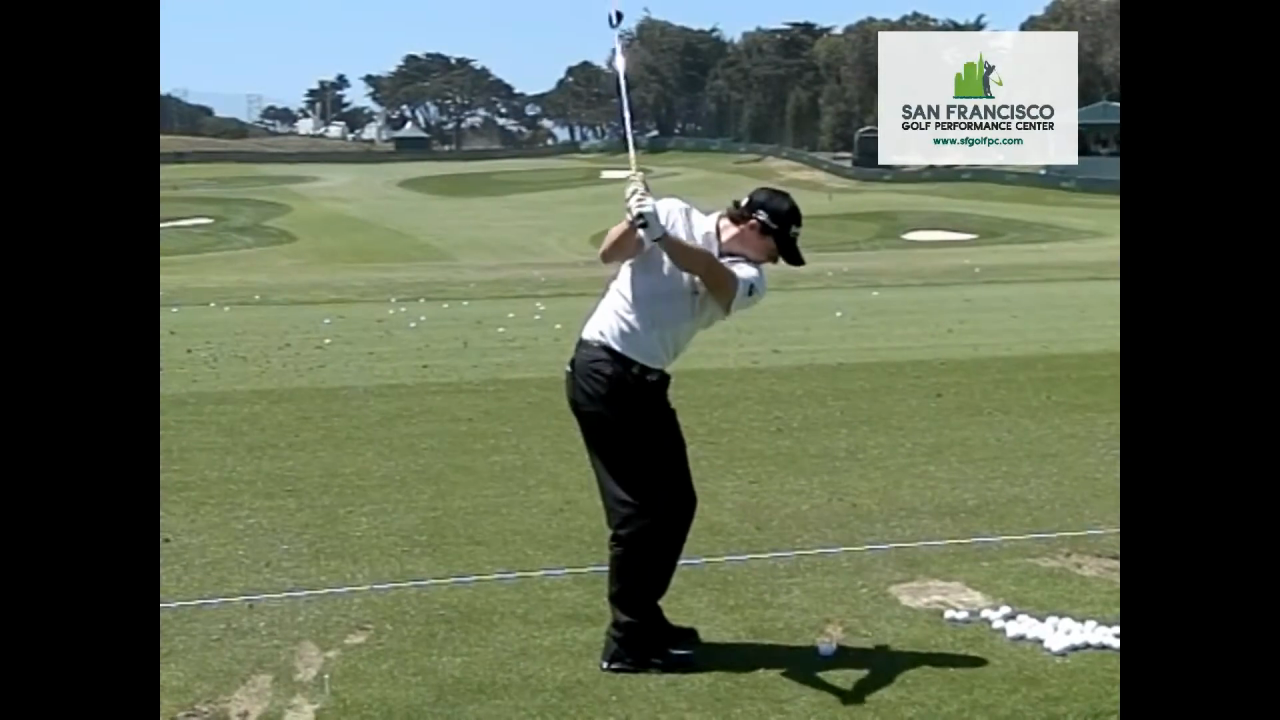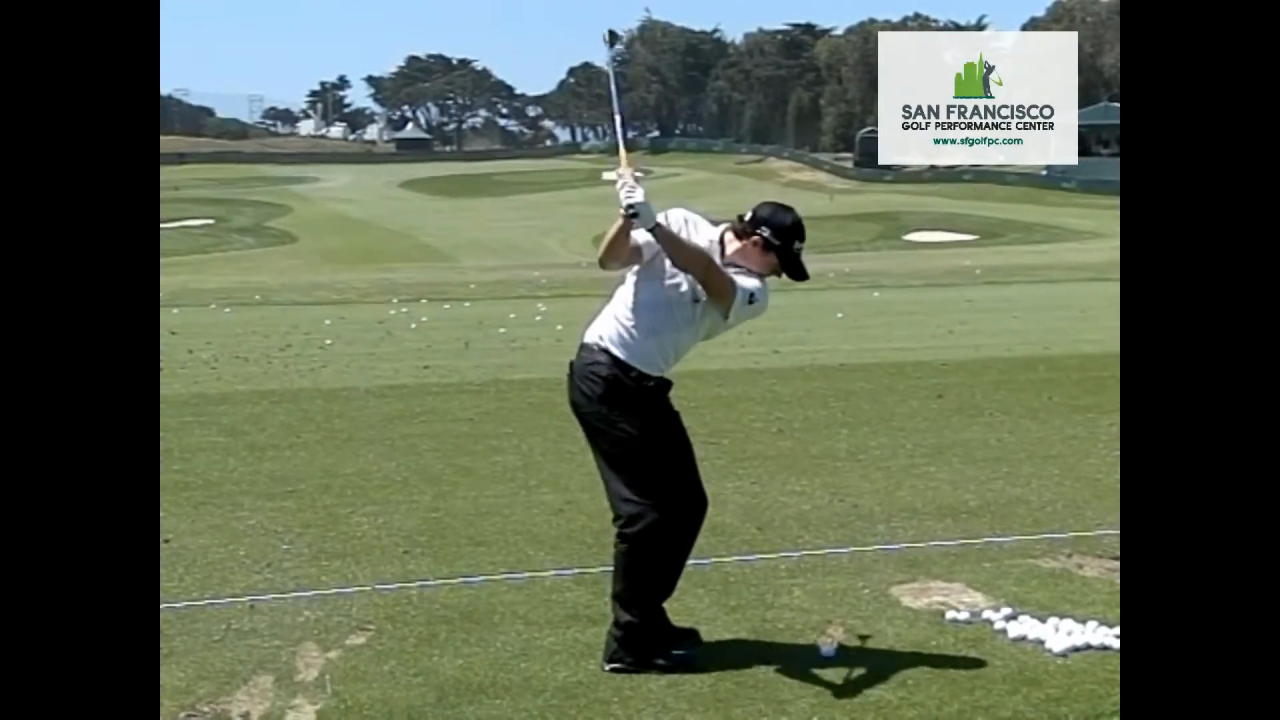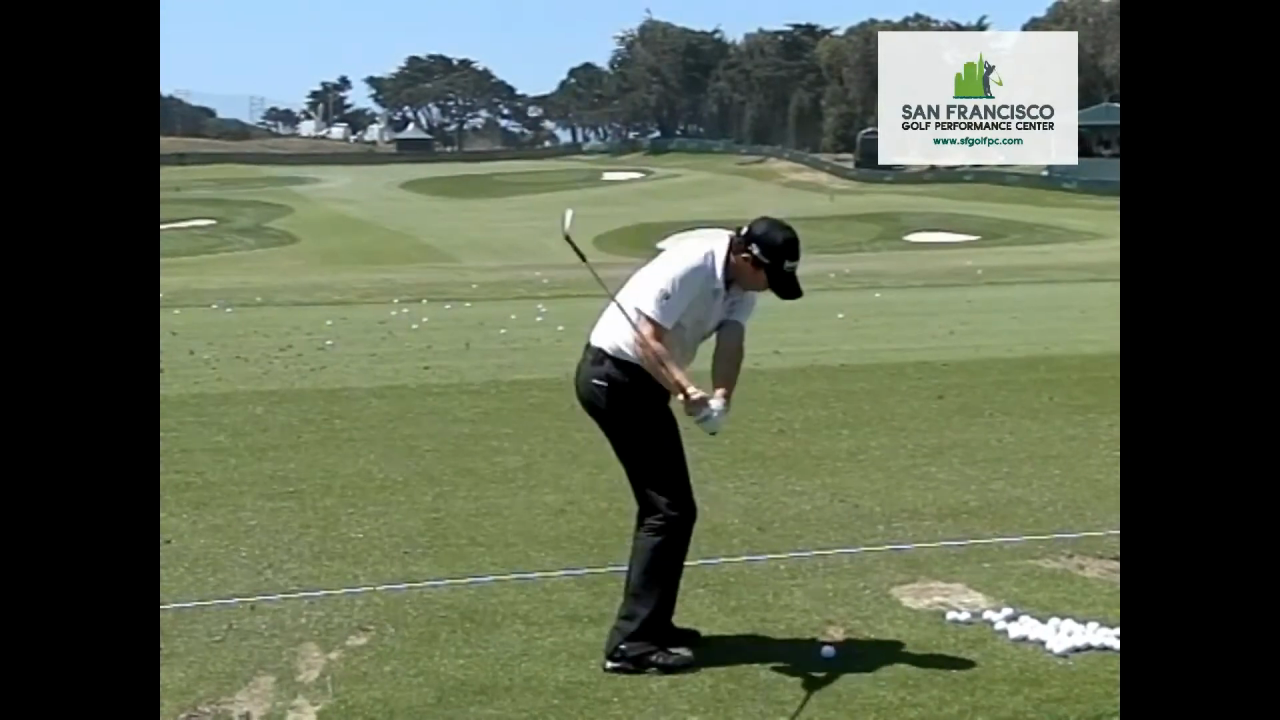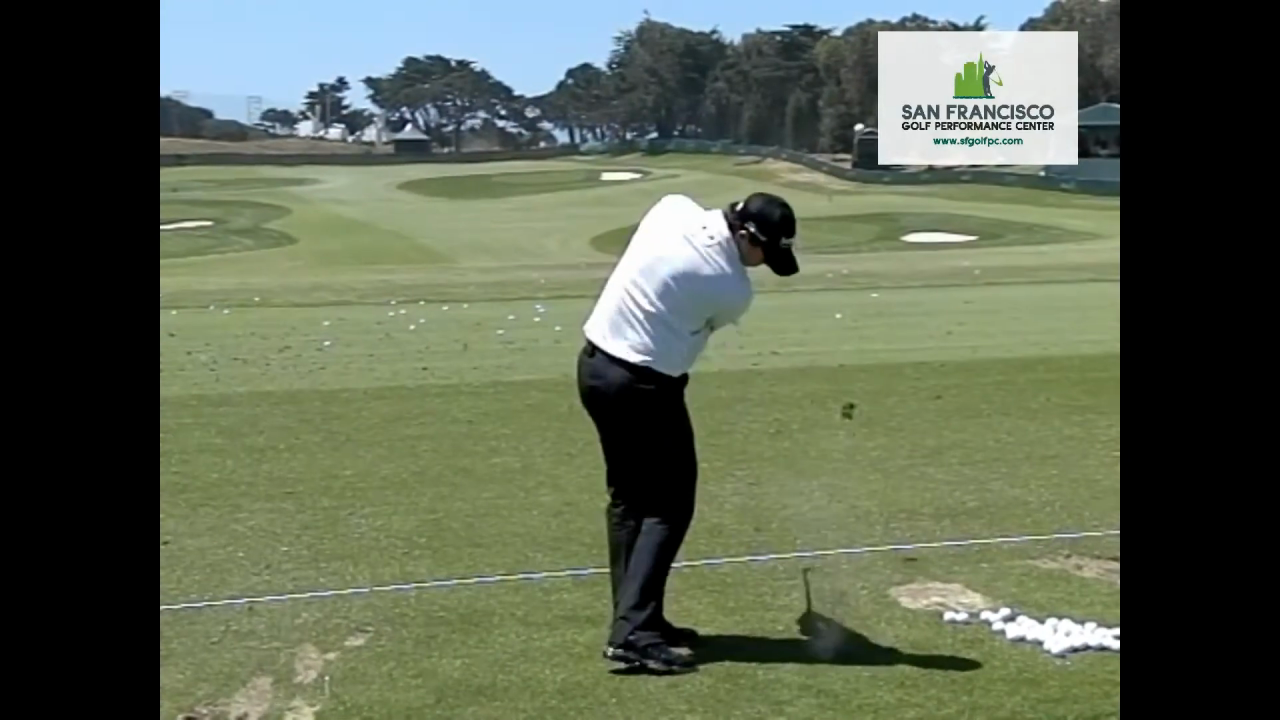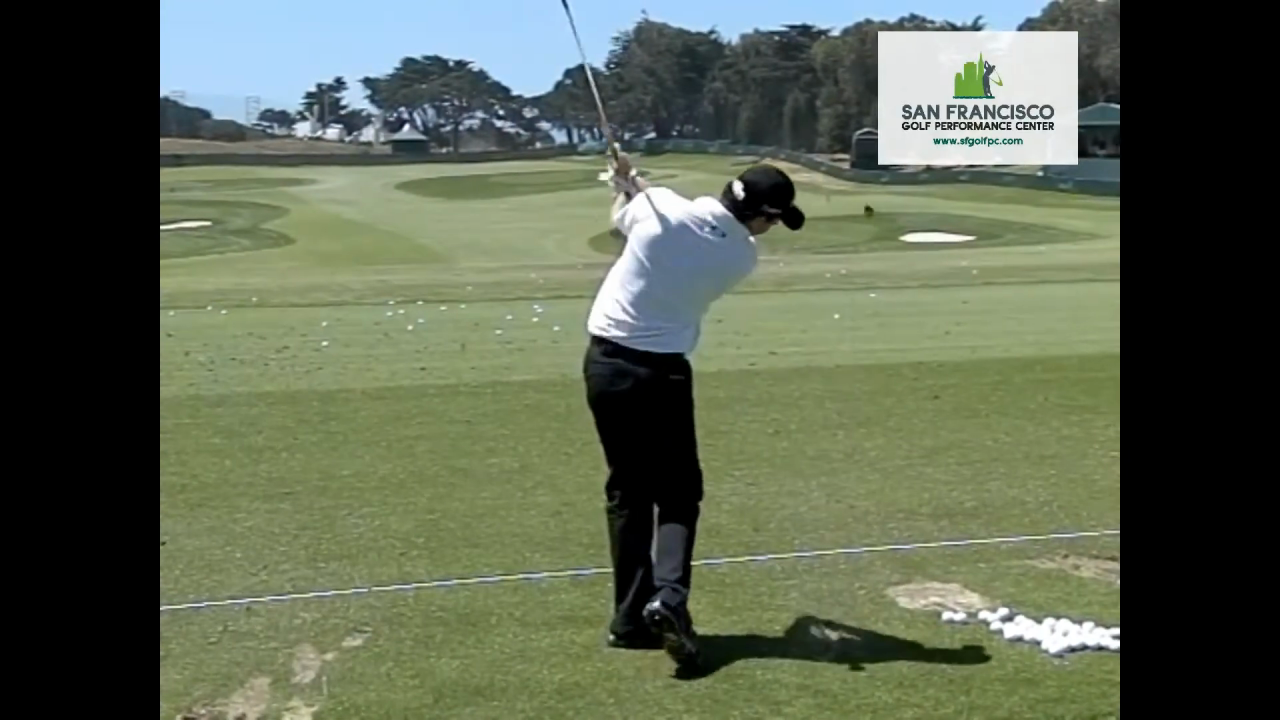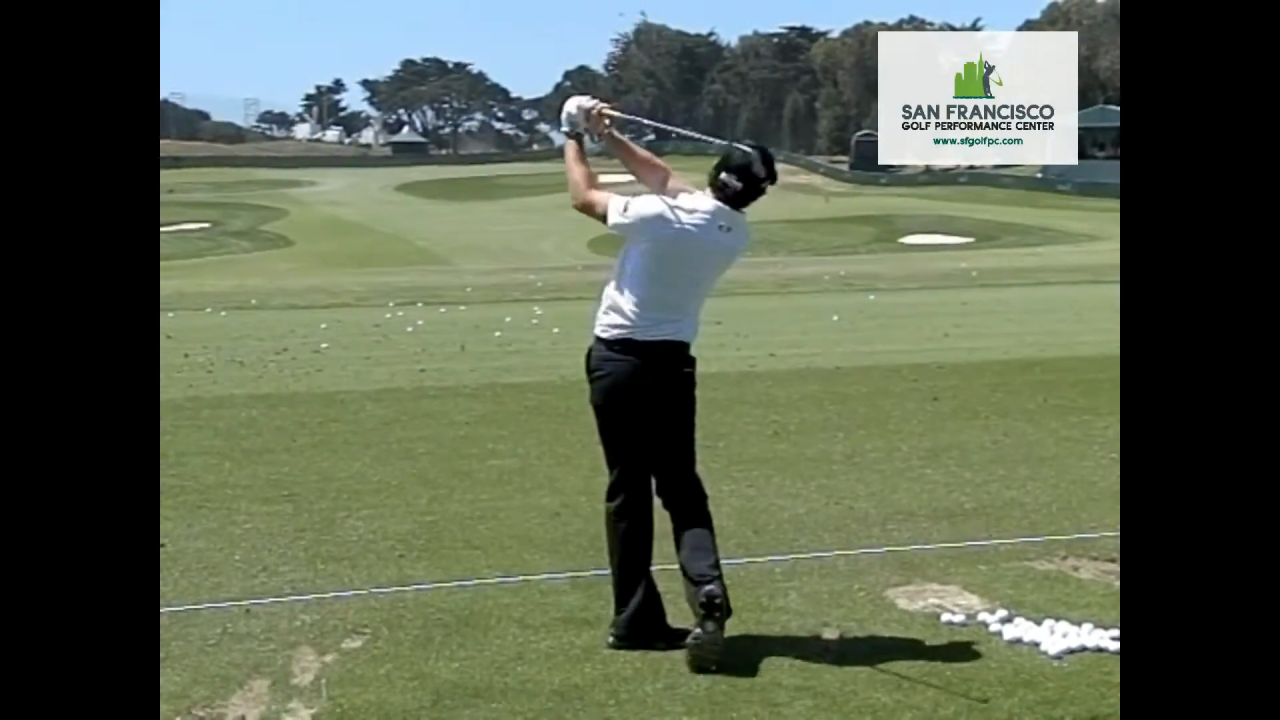
dt=0.5s
person 1, frame 1
left shoulder: (749, 280)
right shoulder: (676, 215)
left elbow: (707, 269)
right elbow: (611, 253)
left wrist: (659, 234)
right wrist: (634, 220)
left hip: (647, 382)
right hip: (603, 371)
left knee: (675, 503)
right knee: (636, 510)
left ankle: (644, 618)
right ankle: (627, 643)
person 1, frame 2
left shoulder: (752, 292)
right shoulder: (683, 223)
left elbow: (705, 272)
right elbow: (611, 260)
left wrist: (652, 224)
right wrist: (628, 220)
left hip: (648, 387)
right hip: (603, 375)
left knee: (686, 505)
right knee: (644, 510)
left ankle: (647, 618)
right ankle: (630, 642)
person 1, frame 3
left shoulder: (738, 284)
right shoulder: (693, 264)
left elbow: (731, 344)
right elbow: (648, 341)
left wrist: (721, 396)
right wrist: (686, 390)
left hip: (617, 375)
right hip: (618, 378)
left knee: (660, 501)
right knee: (670, 509)
left ankle: (646, 620)
right ankle: (631, 643)
person 1, frame 4
left shoulder: (673, 208)
right shoulder: (733, 288)
left hip: (595, 365)
right hip: (645, 384)
left knee: (629, 497)
right knee: (668, 505)
left ankle: (634, 616)
right ankle: (634, 632)
person 1, frame 5
left shoulder: (658, 206)
right shoulder: (743, 257)
left elbow: (620, 216)
left wrist: (625, 184)
right wrist: (635, 182)
left hip: (606, 361)
right hip: (662, 373)
left knee: (628, 490)
right knee: (678, 496)
left ankle: (632, 618)
right ankle: (669, 599)
person 1, frame 6
left shoulder: (660, 217)
right shoulder: (736, 235)
left elbow: (584, 197)
right elbow: (664, 178)
left wrist: (575, 137)
right wrist: (608, 135)
left hip: (616, 361)
right hip: (671, 364)
left knee: (627, 492)
right knee: (682, 488)
left ankle: (634, 620)
right ankle: (707, 585)
